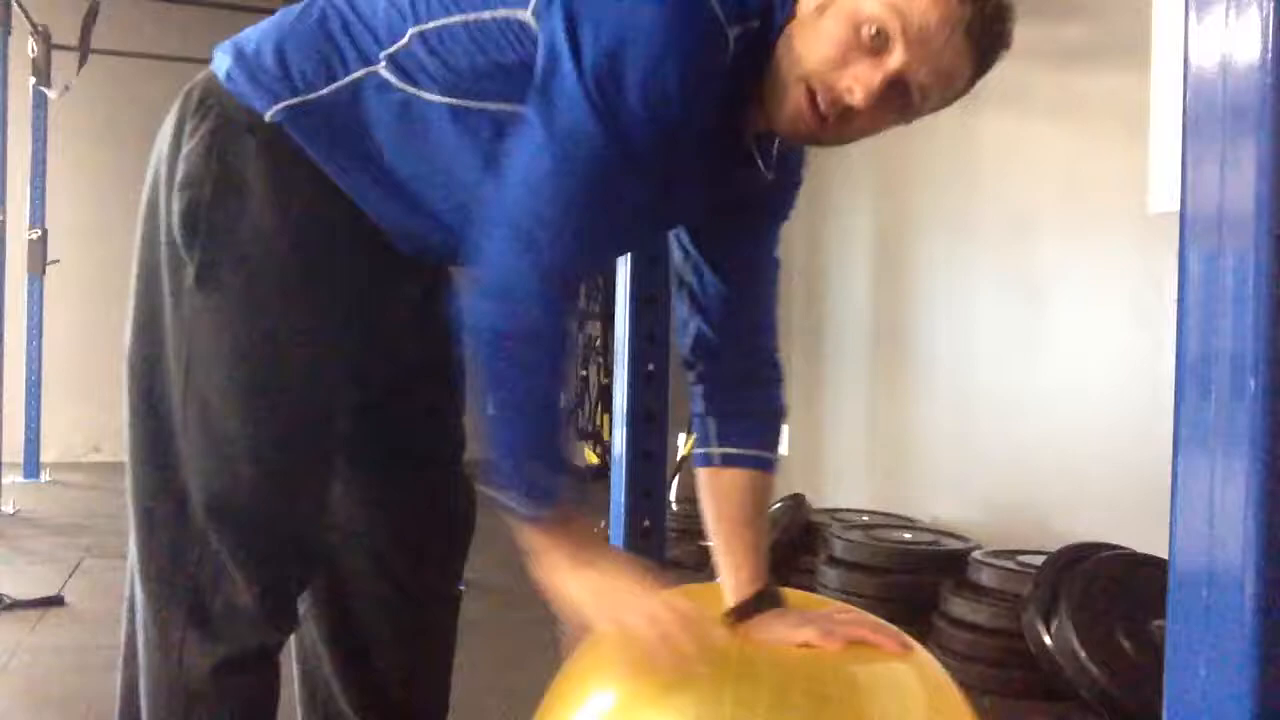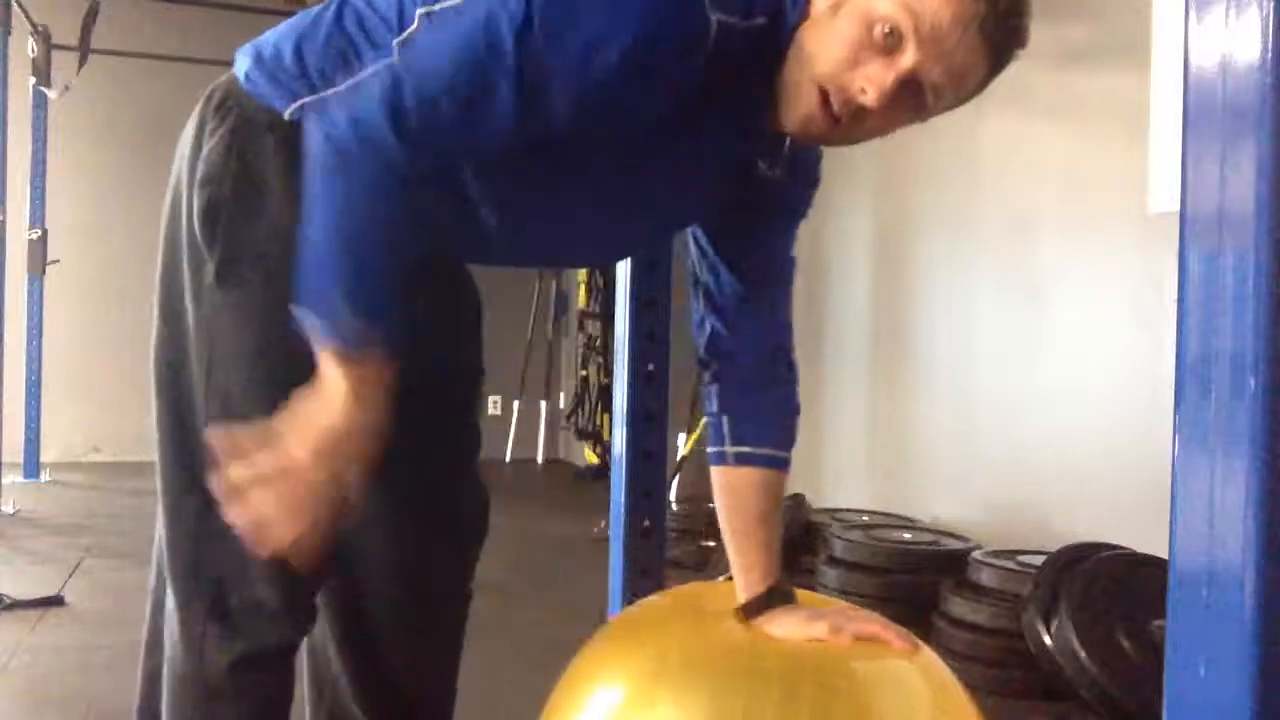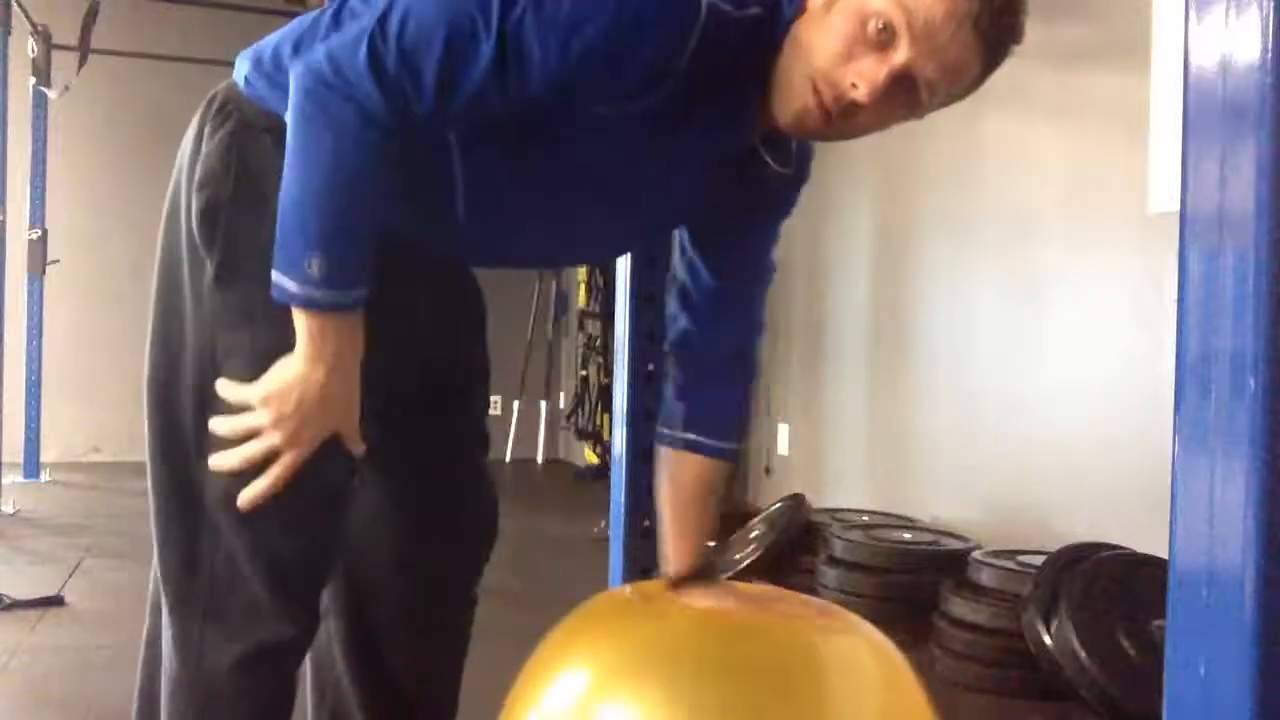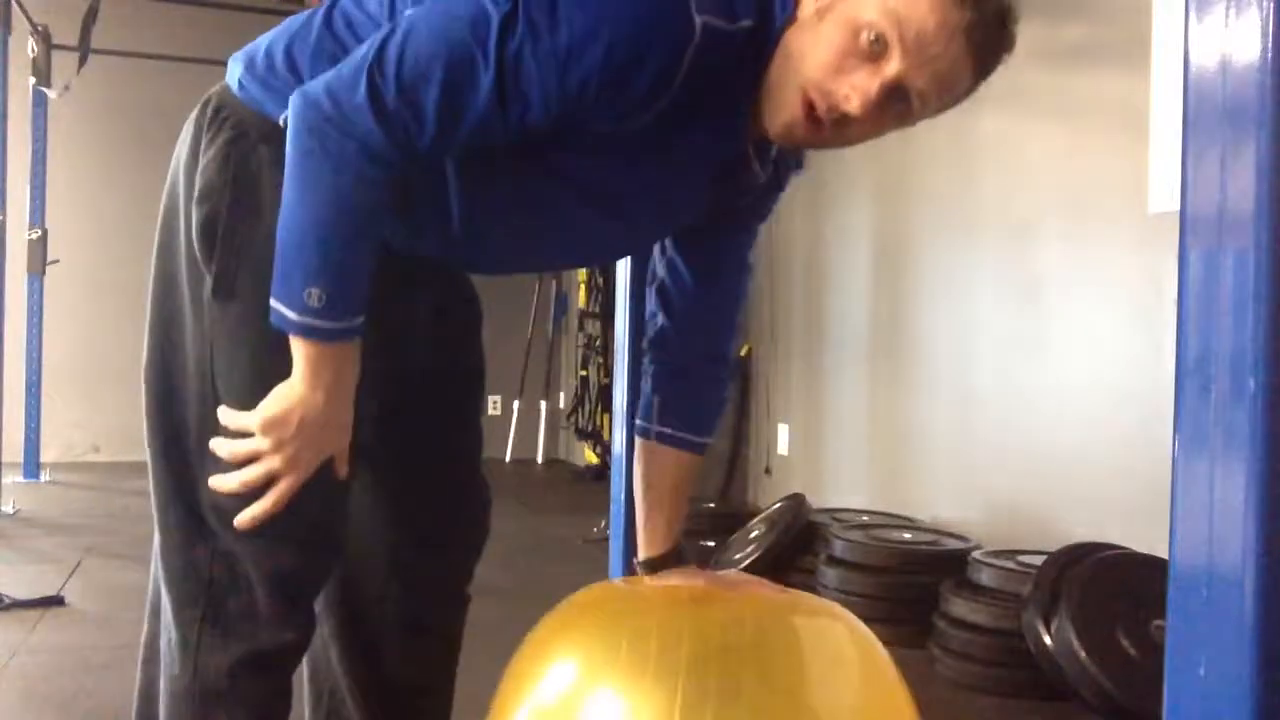
dt=0.2s
person 1, frame 1
left shoulder: (761, 162)
left elbow: (732, 360)
right elbow: (516, 292)
left wrist: (751, 600)
right wrist: (560, 544)
left hip: (389, 229)
right hip: (260, 155)
left knee: (396, 553)
right knee: (235, 557)
person 1, frame 2
left shoulder: (776, 167)
left elbow: (746, 358)
right elbow: (374, 131)
left wrist: (761, 598)
right wrist: (351, 395)
left hip: (410, 234)
right hip: (282, 156)
left knee: (418, 544)
right knee: (254, 561)
person 1, frame 3
left shoulder: (769, 163)
left elbow: (713, 351)
right elbow: (347, 85)
left wrist: (683, 578)
right wrist: (327, 356)
left hip: (410, 239)
right hip: (280, 155)
left knee: (429, 543)
right knee: (258, 561)
person 1, frame 4
left shoulder: (752, 164)
left elbow: (687, 351)
right elbow: (345, 119)
left wrist: (656, 567)
right wrist: (324, 381)
left hip: (403, 244)
right hip: (275, 157)
left knee: (422, 544)
right knee: (255, 558)
